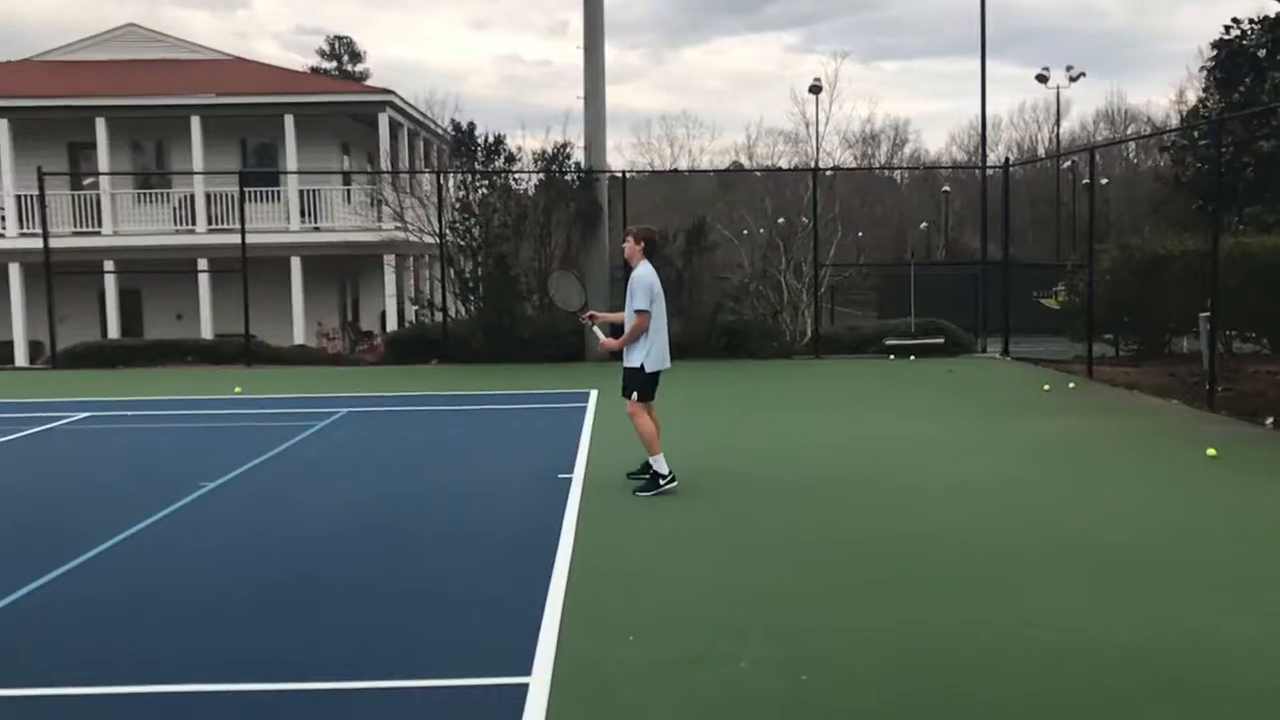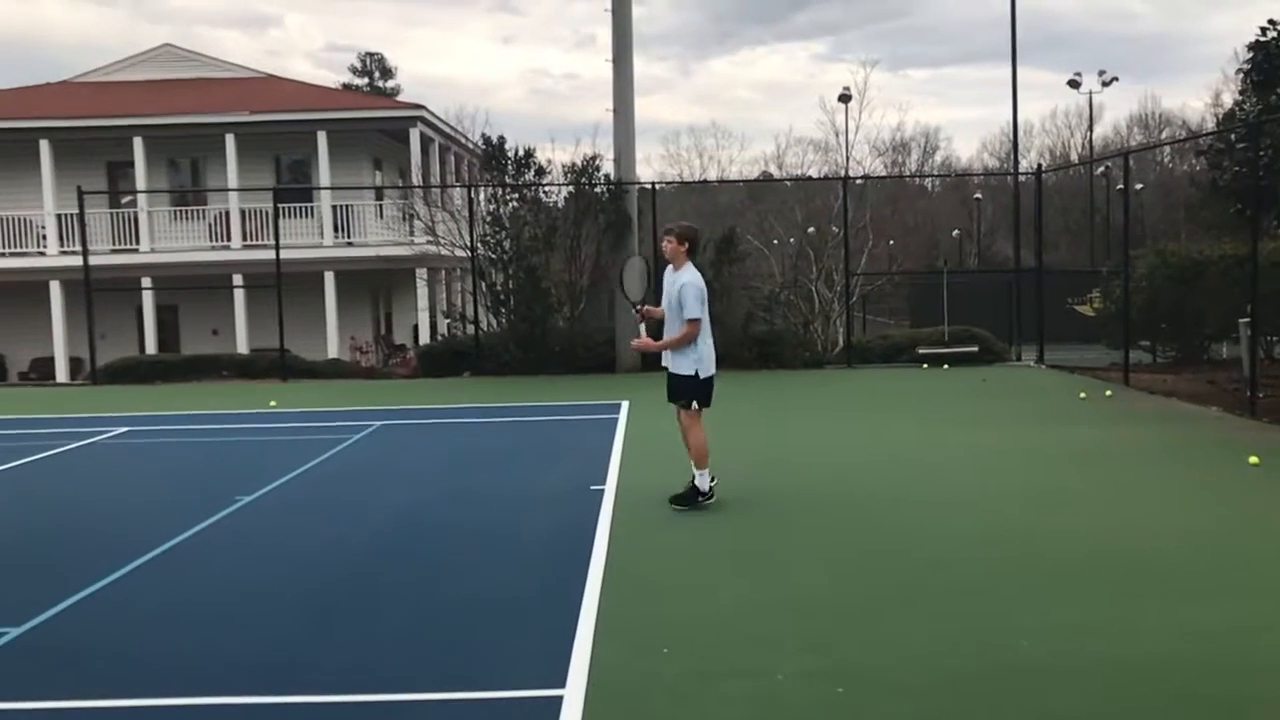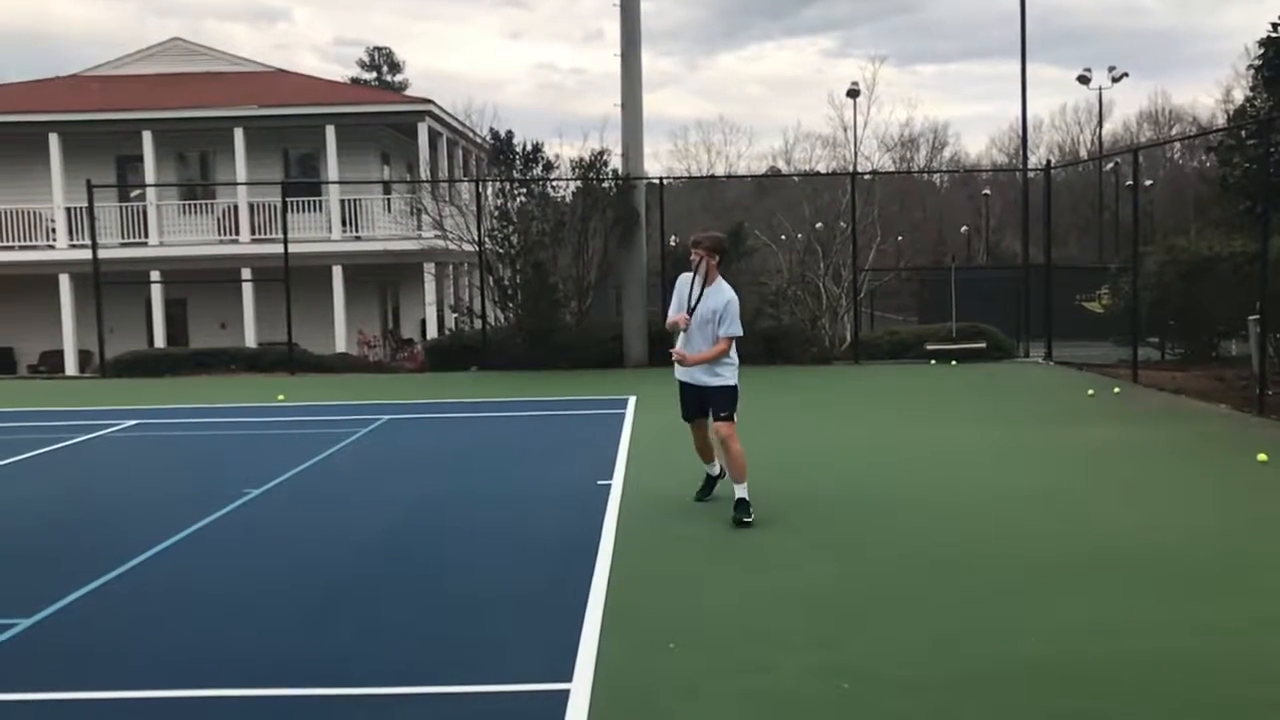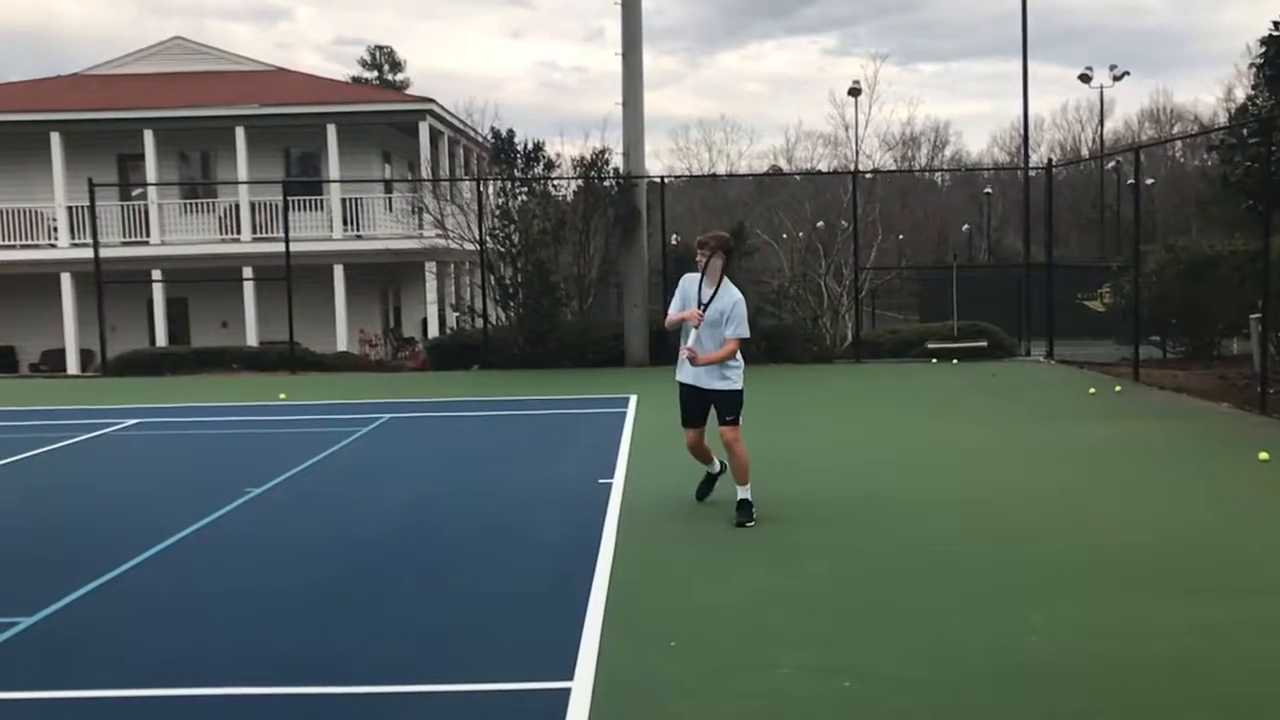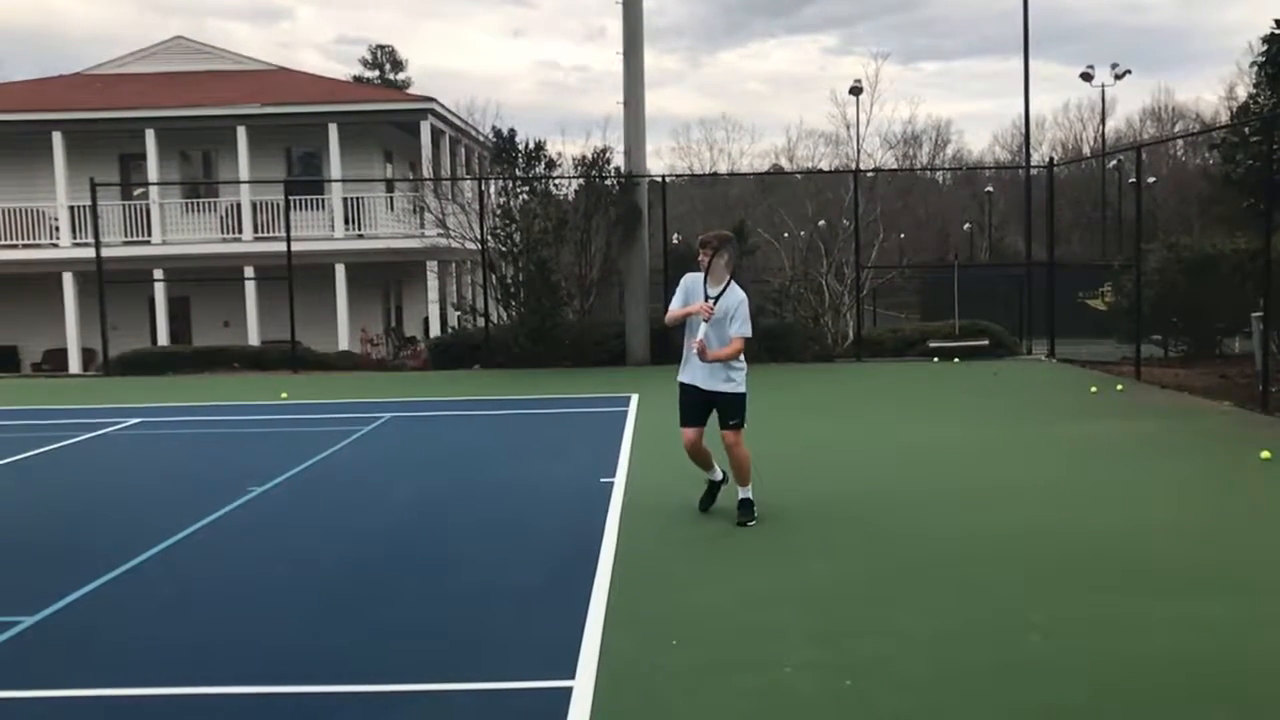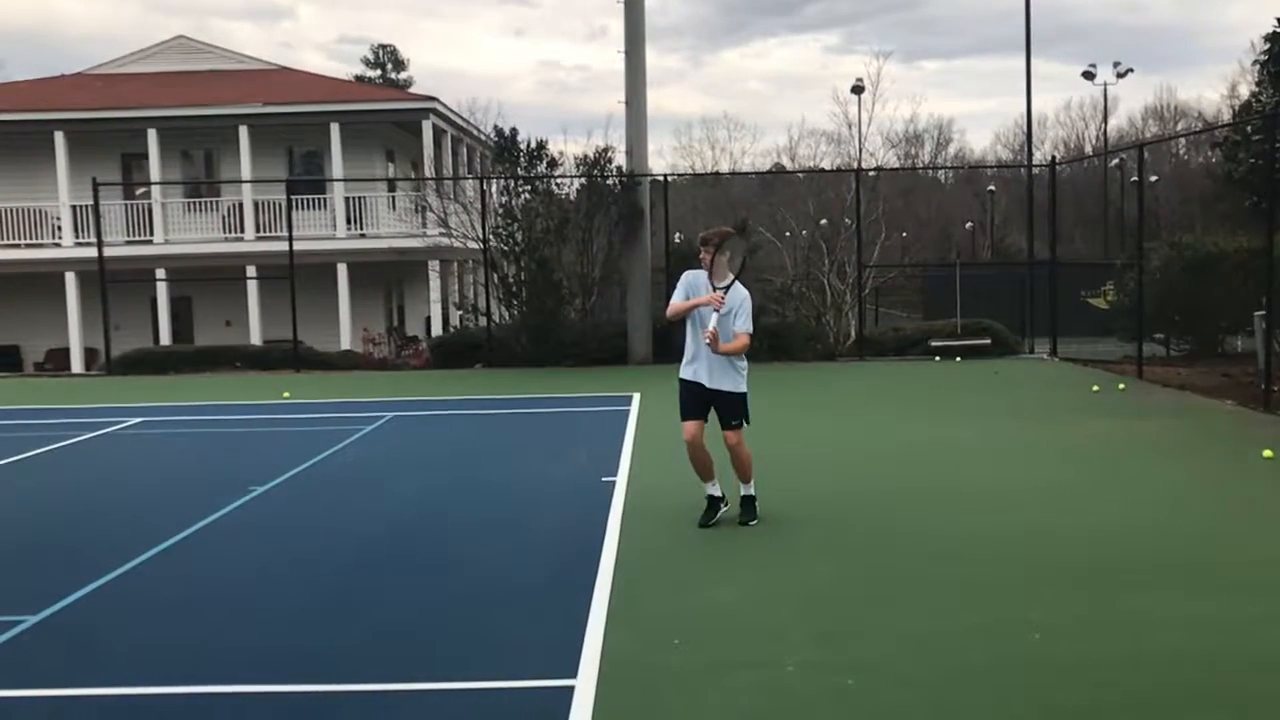
dt=0.5s
person 1, frame 1
left shoulder: (641, 276)
right shoulder: (643, 274)
left elbow: (642, 322)
left wrist: (618, 343)
right wrist: (601, 316)
left hip: (642, 357)
right hip: (648, 356)
left knee: (635, 411)
right knee: (645, 408)
left ankle: (663, 474)
right ankle: (654, 463)
person 1, frame 2
left shoulder: (690, 282)
right shoulder: (669, 272)
left elbow: (692, 329)
left wrist: (657, 346)
right wrist: (650, 312)
left hip: (693, 364)
right hip: (676, 363)
left knee: (691, 421)
right knee: (684, 420)
left ankle: (703, 488)
right ankle: (701, 477)
person 1, frame 3
left shoulder: (727, 297)
right shoulder: (684, 281)
left elbow: (725, 345)
right elbow: (669, 324)
left wrist: (692, 359)
right wrist: (677, 320)
left hip: (720, 376)
right hip: (689, 376)
left knee: (725, 433)
right knee: (698, 431)
left ankle: (742, 499)
right ankle: (714, 472)
person 1, frame 4
left shoulder: (734, 298)
right shoulder: (687, 282)
left elbow: (732, 346)
right elbow: (668, 323)
left wrist: (702, 359)
right wrist: (685, 315)
left hip: (725, 380)
right hip: (690, 378)
left knee: (731, 437)
right knee: (693, 441)
left ankle: (745, 500)
right ankle: (715, 469)
person 1, frame 5
left shoulder: (737, 297)
right shoulder: (690, 281)
left elbow: (738, 346)
right elbow: (669, 319)
left wrist: (710, 356)
right wrist: (692, 309)
left hip: (729, 382)
right hip: (692, 379)
left knee: (732, 441)
right knee: (690, 442)
left ankle: (746, 499)
right ankle: (715, 477)
person 1, frame 6
left shoulder: (740, 295)
right shoulder: (690, 279)
left elbow: (744, 343)
right elbow: (671, 313)
left wrist: (720, 348)
right wrist: (700, 300)
left hip: (729, 380)
right hip: (693, 375)
left knee: (734, 442)
right knee: (691, 437)
left ankle: (748, 497)
right ankle: (715, 497)
